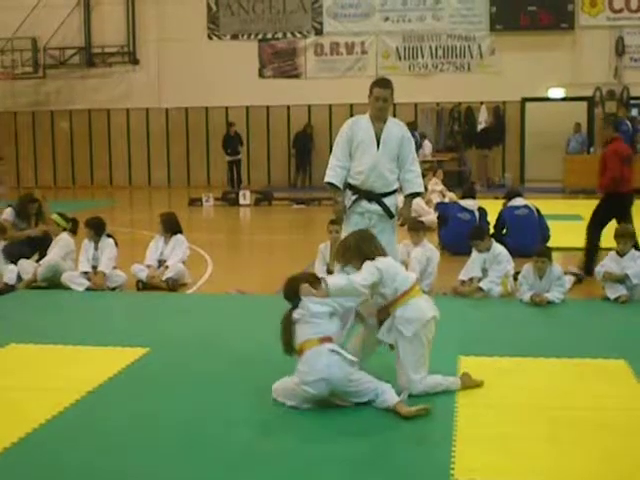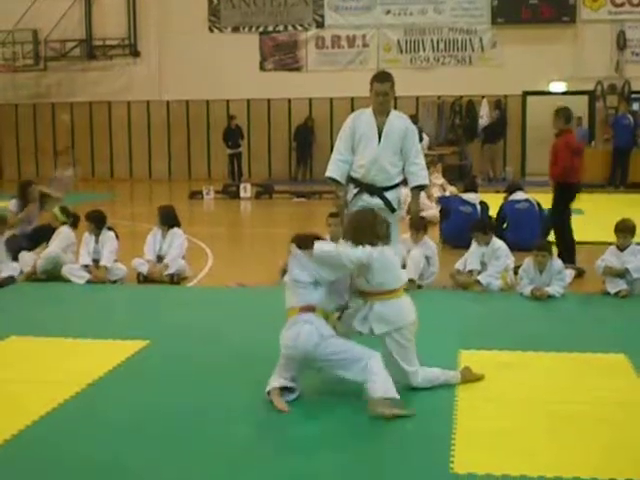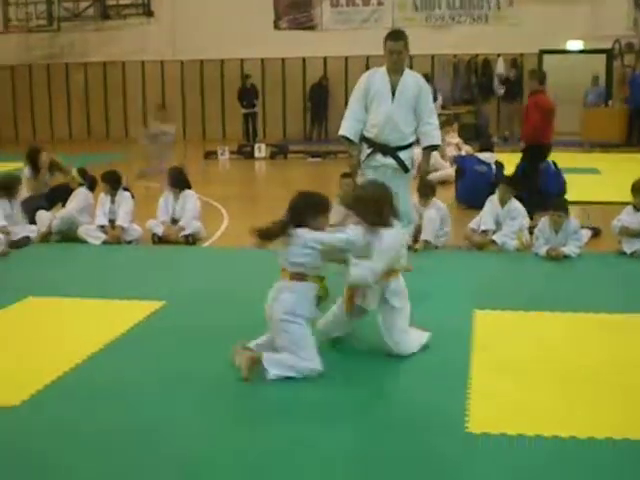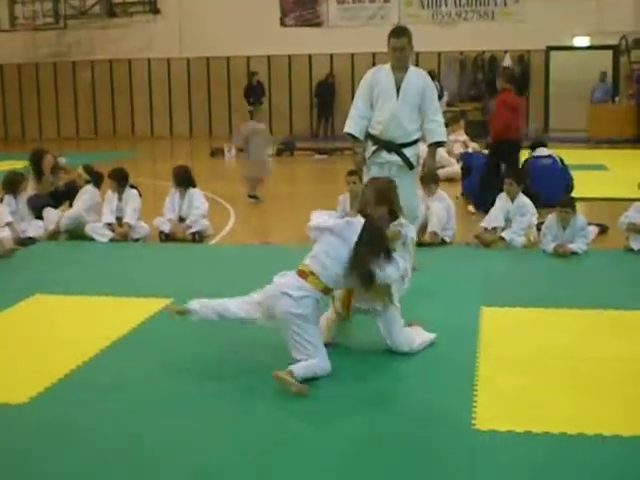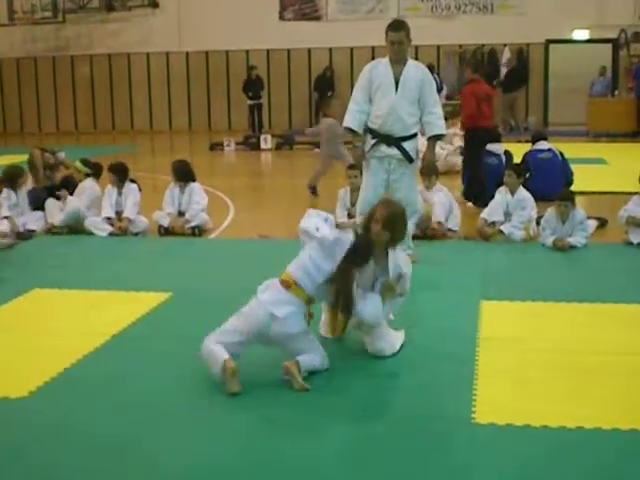
dt=0.4s
person 1, frame 1
left shoulder: (400, 131)
right shoulder: (352, 126)
left elbow: (409, 169)
right elbow: (338, 164)
left wrist: (407, 204)
right wrist: (338, 198)
left hip: (386, 204)
right hip: (356, 203)
person 1, frame 2
left shoulder: (404, 124)
right shoulder: (355, 120)
left elbow: (414, 162)
right elbow: (341, 157)
left wrist: (415, 198)
right wrist: (340, 192)
left hip: (388, 197)
right hip: (358, 195)
person 1, frame 3
left shoulder: (418, 83)
right shoulder: (369, 79)
left elbow: (427, 121)
right elbow: (355, 116)
left wrist: (426, 157)
right wrist: (353, 150)
left hip: (401, 157)
right hip: (372, 155)
left knee: (402, 210)
person 1, frame 4
left shoulder: (422, 79)
right shoulder: (373, 76)
left elbow: (433, 119)
right elbow: (359, 113)
left wrist: (431, 154)
right wrist: (358, 148)
left hip: (407, 154)
right hip: (377, 153)
left knee: (408, 208)
person 1, frame 5
left shoulder: (421, 72)
right shoulder: (372, 70)
left elbow: (432, 111)
right elbow: (358, 106)
left wrist: (431, 147)
right wrist: (357, 142)
left hip: (405, 148)
right hip: (377, 147)
left knee: (407, 203)
right knee: (369, 203)
left ankle: (403, 248)
person 2, frame 1
left shoulder: (297, 316)
right shoulder: (312, 302)
left hip: (309, 373)
right hip: (333, 364)
left knee: (278, 389)
right knee: (376, 387)
right ankle: (401, 407)
person 2, frame 2
left shoulder: (301, 275)
right shoulder: (301, 268)
right elbow: (336, 273)
left hip: (291, 337)
right hip: (313, 334)
left knee: (282, 377)
right knee: (370, 360)
left ankle: (276, 392)
right ankle: (381, 403)
person 2, frame 3
left shoulder: (294, 232)
right shoulder: (309, 238)
right elbow: (347, 240)
right wrist: (359, 228)
left hip: (282, 299)
right hip: (289, 306)
left knee: (281, 337)
right knee: (310, 366)
left ankle: (250, 348)
right ankle: (255, 358)
person 2, frame 4
left shoulder: (334, 231)
right shoulder: (361, 262)
left elbow: (316, 218)
left hip: (282, 287)
right hip: (300, 303)
left knee: (236, 306)
right knee: (321, 365)
left ankle: (188, 309)
right ankle: (292, 373)
person 2, frame 5
left shoulder: (325, 242)
right shoulder: (348, 276)
left elbow: (312, 216)
left hip: (270, 300)
right hip: (291, 317)
left knee: (213, 343)
right knee: (320, 360)
left ankle: (225, 363)
right ankle: (298, 365)
person 3, frame 1
left shoulder: (373, 267)
right shoulder: (384, 263)
left elbow: (354, 284)
left wrist: (322, 291)
left hip: (415, 319)
right hip: (406, 315)
left knee: (411, 386)
left ankle: (459, 382)
person 3, frame 2
left shoulder: (370, 254)
right shoulder: (382, 250)
left elbow: (340, 255)
left wrist: (310, 249)
left hip: (393, 314)
left knee: (414, 377)
right knee: (342, 324)
left ankle: (460, 376)
person 3, frame 3
left shoulder: (392, 236)
right shoulder: (366, 226)
left elbow: (369, 273)
left hip: (388, 290)
right hip: (360, 287)
left knee: (401, 347)
right knee: (324, 330)
left ankle: (413, 333)
person 3, frame 4
left shoulder: (405, 232)
left elbow: (401, 270)
left hip: (382, 294)
right hip: (353, 288)
left knee: (402, 345)
right knee: (323, 337)
left ankle: (414, 331)
person 3, frame 5
left shoulder: (400, 263)
left elbow: (398, 294)
left hip: (369, 308)
left knee: (382, 349)
right knee: (328, 333)
left ankle: (396, 336)
person 4, frame 1
left shoulder: (612, 149)
right shoulder: (624, 148)
left elbow: (613, 174)
left wrist: (603, 188)
left hip: (614, 195)
right hip: (626, 194)
left knee: (594, 227)
left ankle: (588, 267)
person 4, frame 2
left shoulder: (563, 141)
right shoulder: (572, 139)
left elbow: (564, 166)
left wrist: (555, 178)
left hip: (565, 185)
right hip: (572, 183)
left knee: (560, 222)
right knee: (561, 220)
left ankle: (568, 260)
right ankle: (566, 257)
person 4, frame 3
left shoulder: (534, 101)
right shoulder: (547, 101)
left elbow: (533, 125)
left wrist: (525, 140)
left hip: (535, 146)
right hip: (544, 144)
left knee: (525, 179)
right knee: (527, 178)
right ankle: (530, 211)
person 4, frame 4
left shoulder: (502, 99)
right shoulder: (518, 99)
left elbow: (502, 122)
right elbow: (520, 121)
left wrist: (493, 136)
left hip: (502, 141)
right hip: (515, 141)
left knee: (490, 174)
person 4, frame 5
left shoulder: (469, 89)
right shoulder: (488, 88)
left elbow: (469, 112)
right elbow: (491, 109)
left wrist: (464, 125)
right wrist: (489, 123)
left hip: (474, 129)
right hip: (487, 129)
left knee: (473, 163)
right knee: (473, 161)
left ankle: (479, 197)
right ankle: (470, 193)
